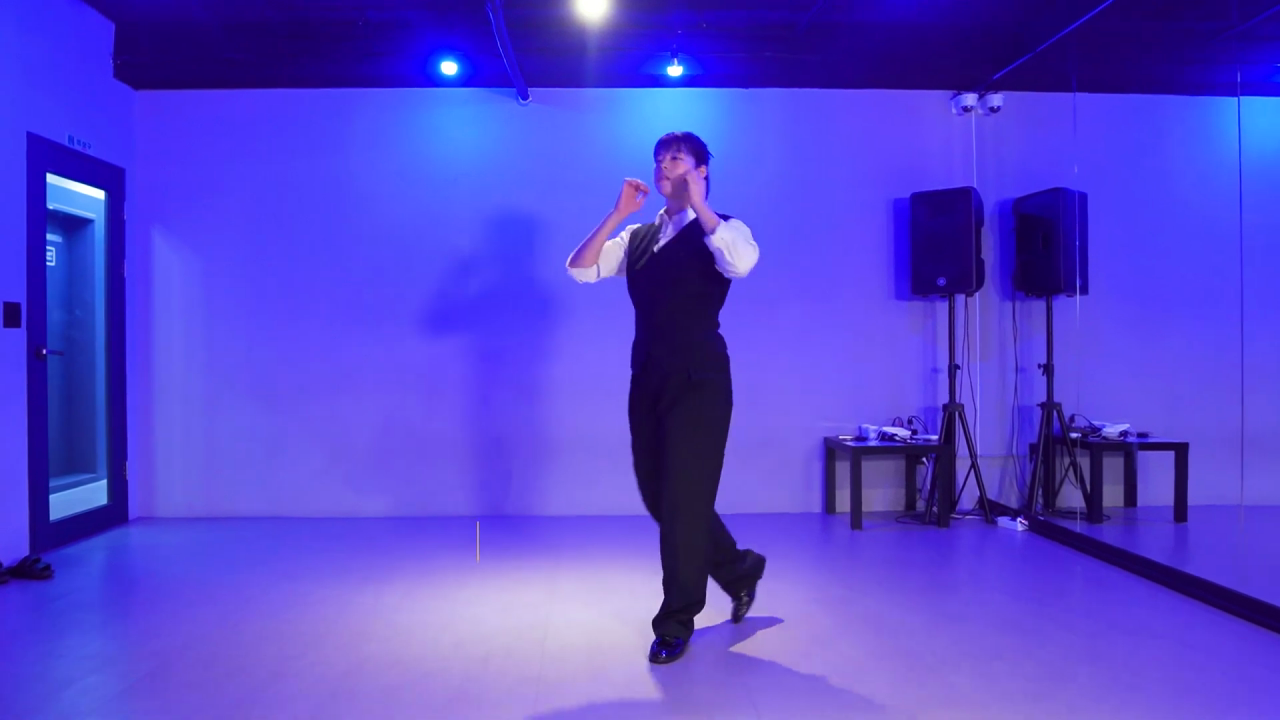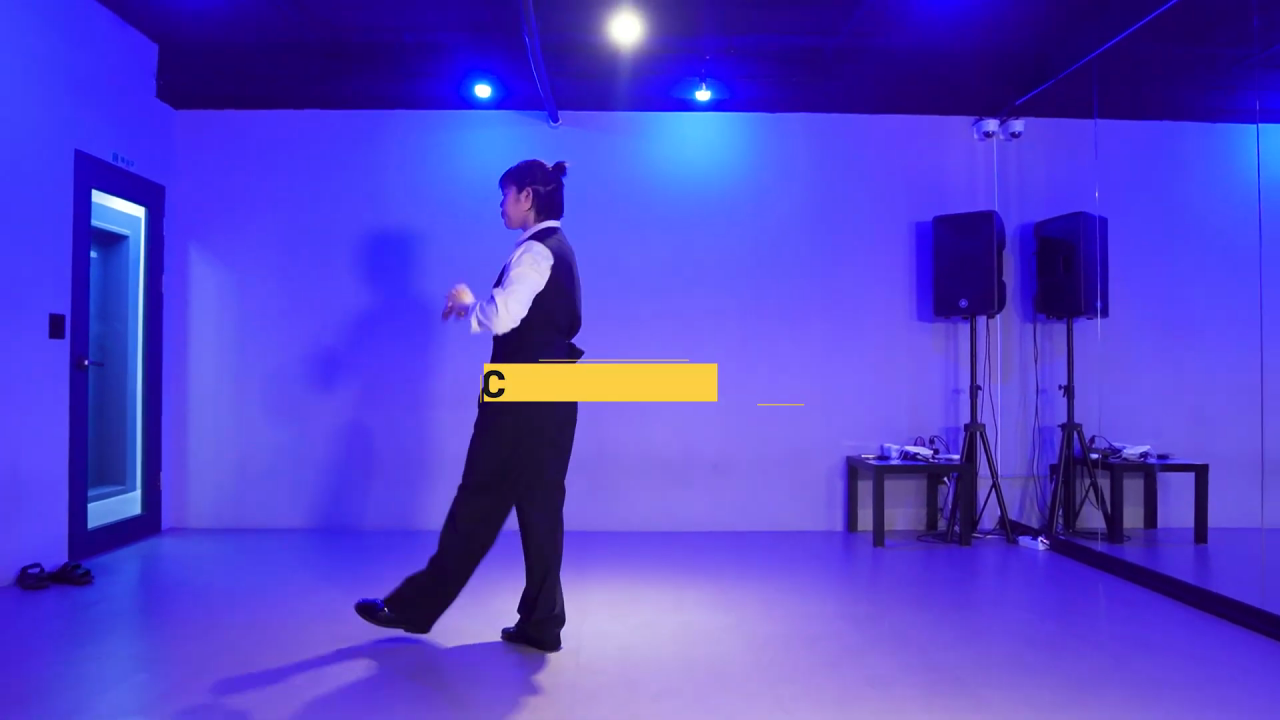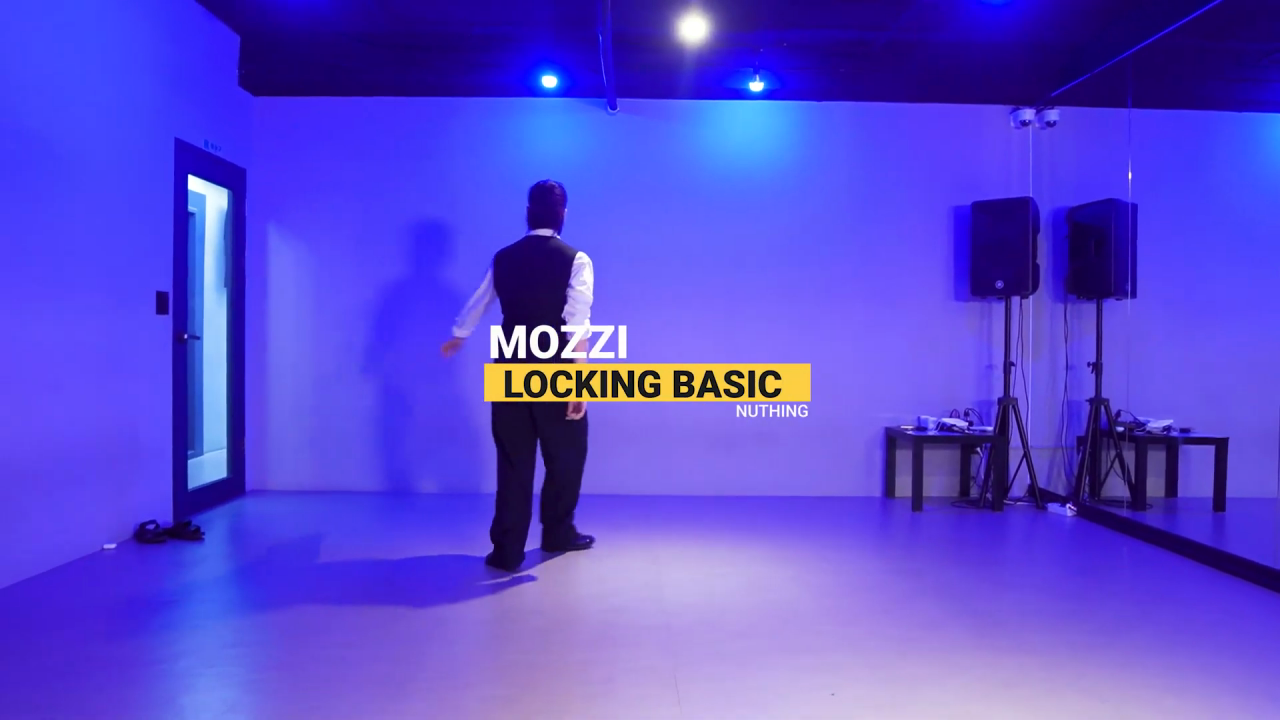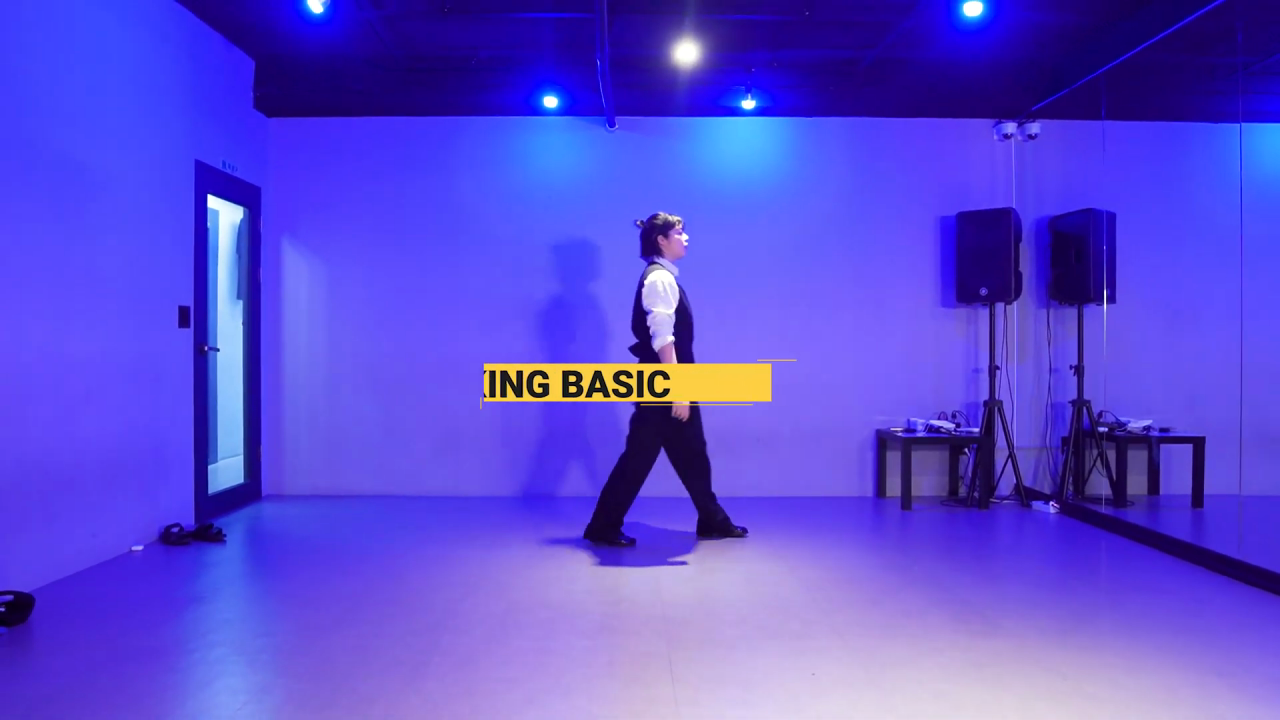
dt=1s
person 1, frame 1
left shoulder: (720, 229)
right shoulder: (639, 237)
left elbow: (741, 261)
right elbow: (581, 269)
left wrist: (699, 206)
right wrist: (618, 213)
left hip: (698, 378)
right hip: (649, 378)
left knee: (684, 497)
right knee: (660, 495)
left ankle: (676, 620)
right ankle: (739, 568)
person 1, frame 2
left shoulder: (537, 250)
right shoulder: (550, 248)
left elbow: (499, 318)
left wrist: (466, 302)
right wrist: (473, 302)
left hip: (523, 395)
right hip: (546, 393)
left knee: (481, 503)
right knee: (539, 506)
left ankle: (414, 607)
right ankle: (541, 623)
person 1, frame 3
left shoulder: (504, 258)
right shoulder: (576, 260)
left elbow: (478, 304)
right elbow: (576, 324)
left wrist: (457, 338)
left hip: (511, 365)
left knee: (514, 460)
right knee: (565, 455)
left ankle: (507, 549)
right ankle: (558, 533)
person 1, frame 4
left shoulder: (663, 278)
right shoulder: (661, 279)
right elbow: (662, 337)
left knee: (691, 449)
right knee: (642, 452)
left ankle: (712, 521)
right ankle: (604, 525)
